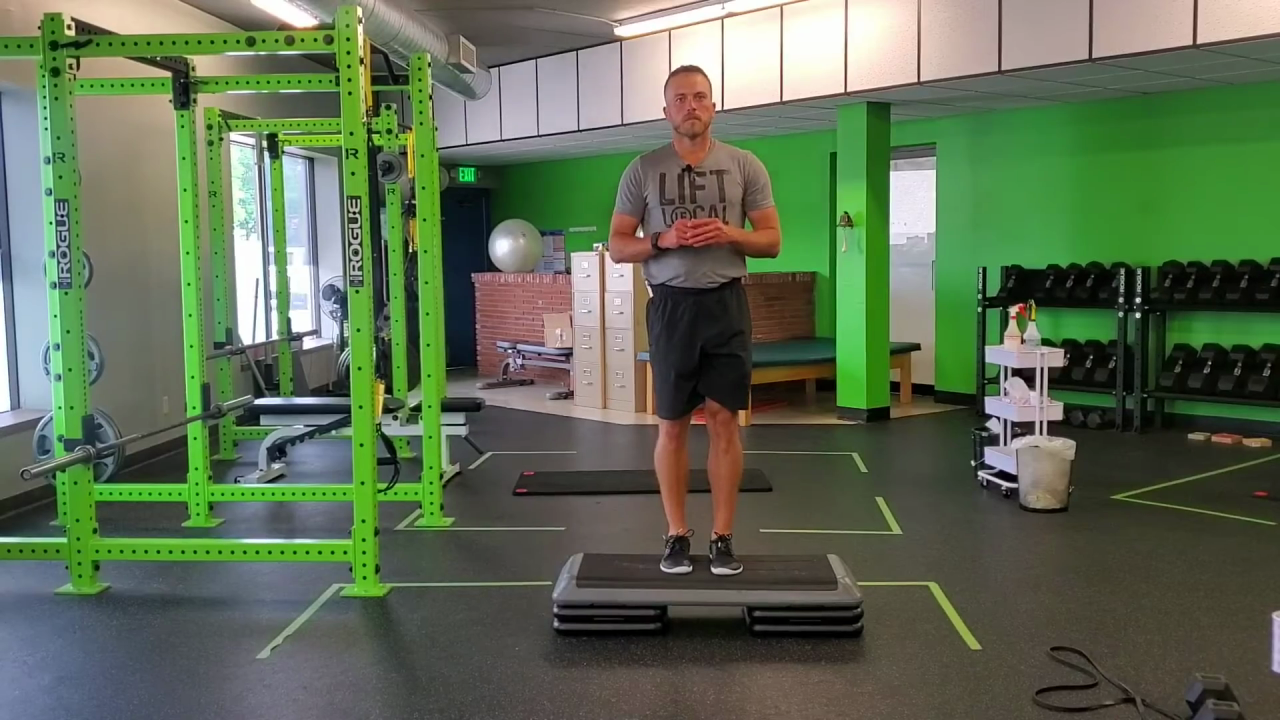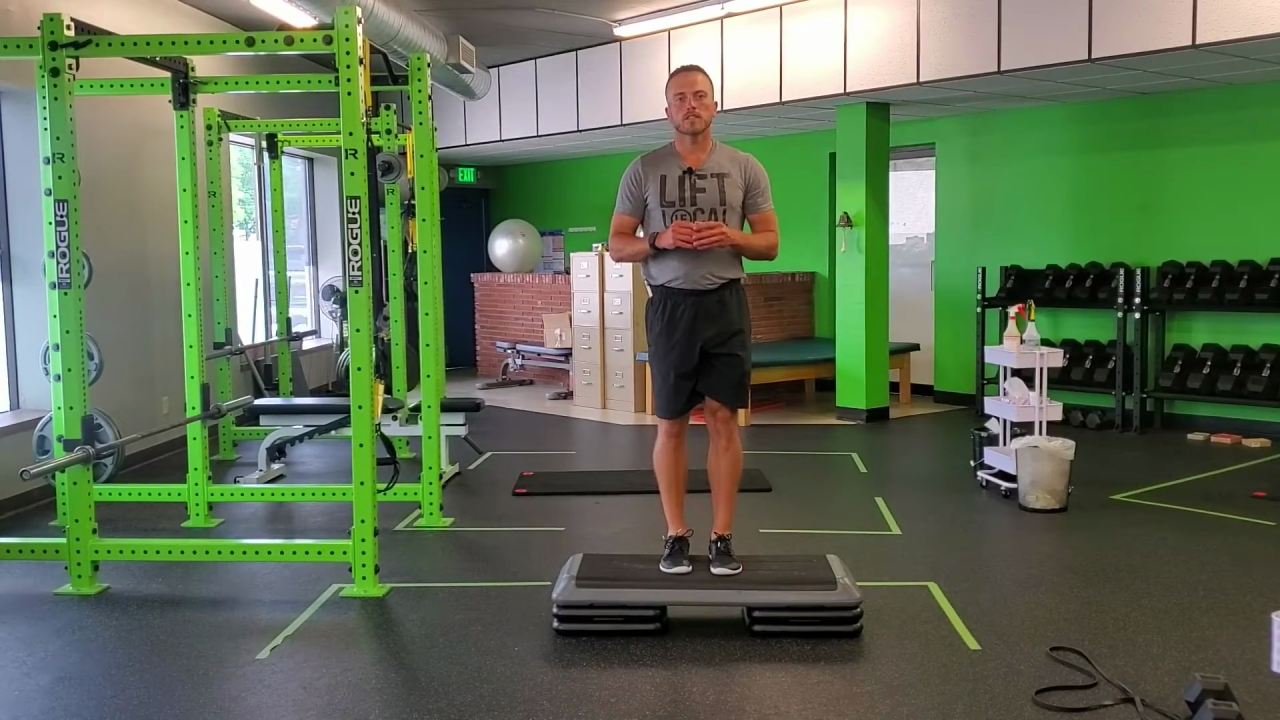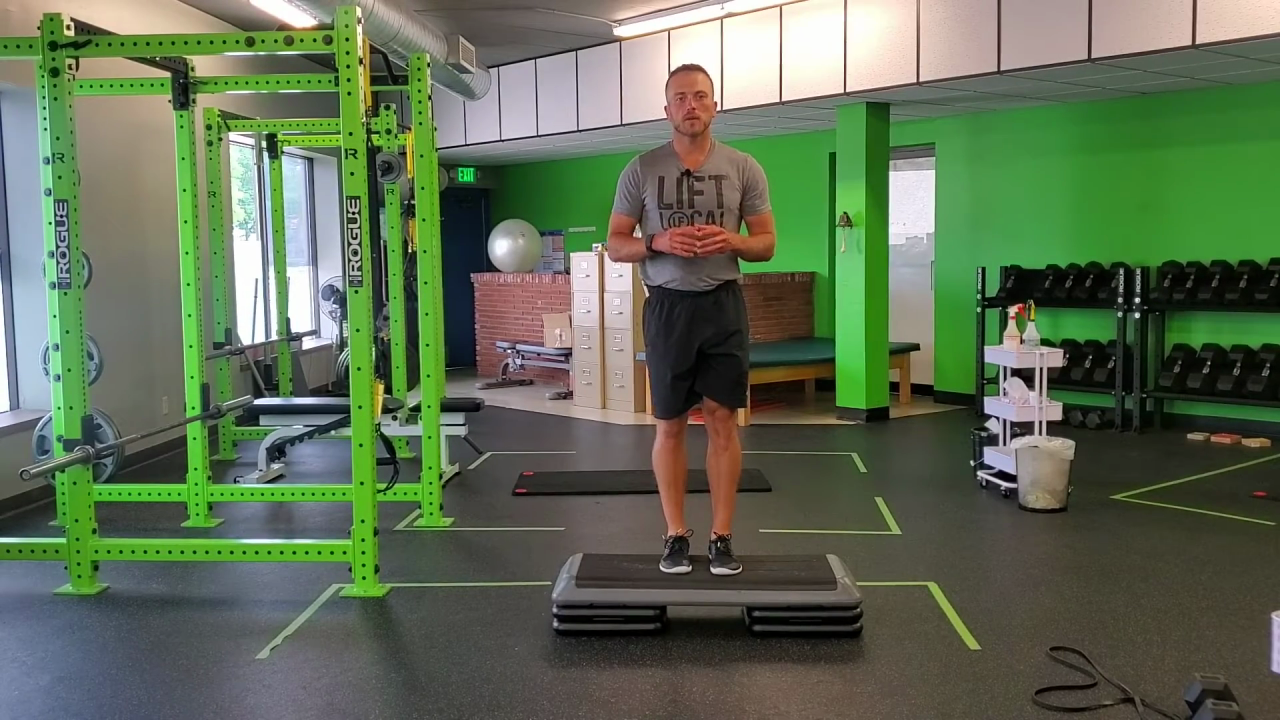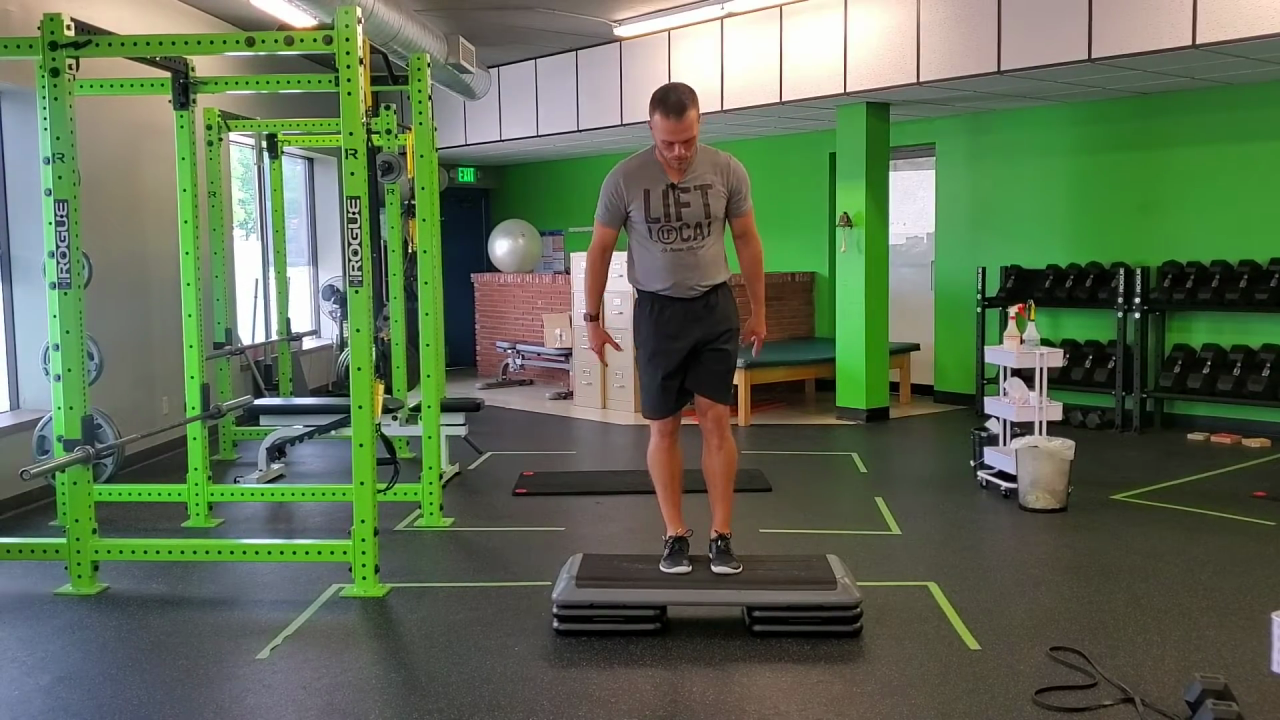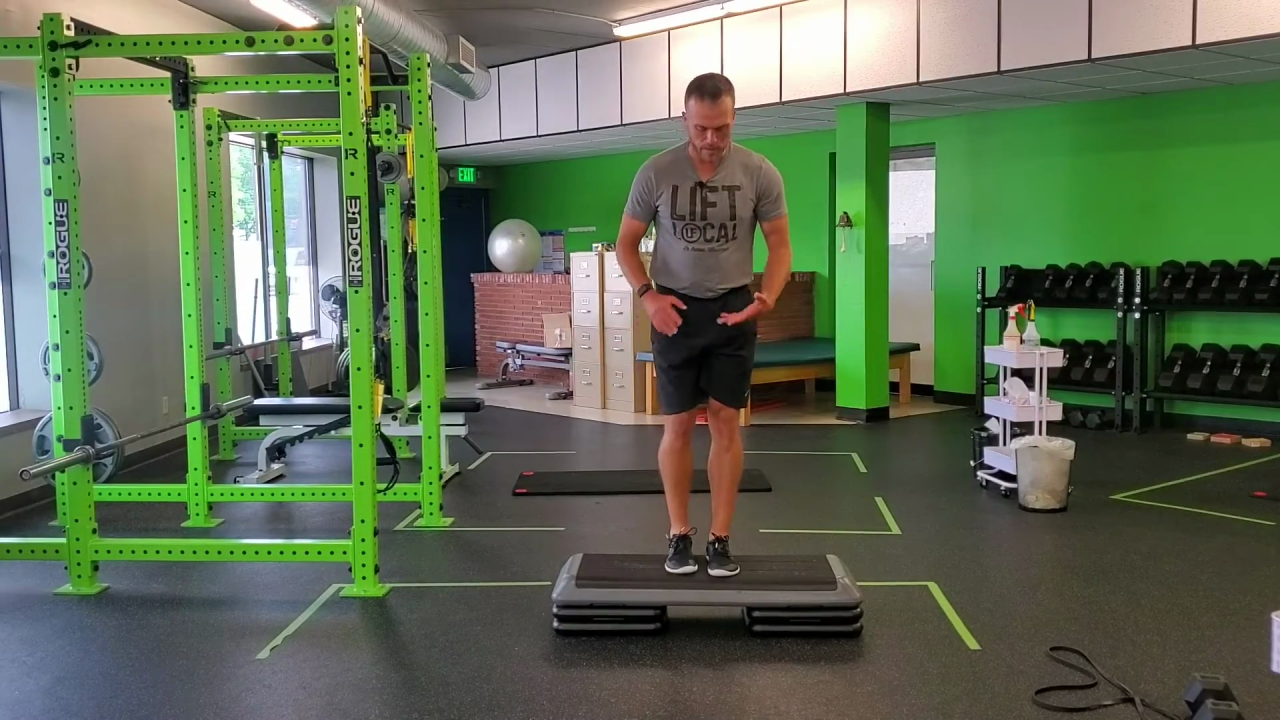
dt=1s
person 1, frame 1
left shoulder: (744, 165)
right shoulder: (643, 170)
left elbow: (772, 241)
right elbow: (617, 246)
left wrist: (730, 233)
right wrist: (662, 239)
left hip: (725, 303)
right hip: (672, 305)
left knee: (724, 420)
right knee: (672, 423)
left ankle: (722, 537)
right ankle: (677, 535)
person 1, frame 2
left shoulder: (745, 167)
right shoulder: (644, 170)
left elbow: (770, 243)
right elbow: (617, 245)
left wrist: (731, 236)
right wrist: (659, 239)
left hip: (725, 303)
right hip: (671, 305)
left knee: (723, 419)
right knee: (671, 423)
left ankle: (722, 537)
right ankle: (676, 535)
person 1, frame 3
left shoulder: (743, 168)
right shoulder: (641, 170)
left elbow: (766, 243)
right elbow: (615, 244)
left wrist: (735, 239)
right wrist: (656, 242)
left hip: (722, 304)
right hip: (668, 307)
left knee: (722, 420)
right knee: (670, 424)
left ankle: (721, 537)
right ankle: (676, 535)
person 1, frame 4
left shoulder: (727, 170)
right shoulder: (624, 179)
left elbow: (747, 242)
right elbow: (599, 250)
left wrist: (759, 311)
right wrist: (593, 320)
left hip: (715, 307)
right hip: (657, 311)
left knee: (716, 419)
right knee: (664, 426)
left ankle: (721, 537)
right ankle: (675, 535)
person 1, frame 5
left shoulder: (760, 173)
right shoulder: (656, 173)
left elbow: (780, 245)
right elbow: (626, 243)
left wrist: (769, 296)
right wrist: (647, 293)
left hip: (735, 312)
right hip: (677, 313)
left knee: (725, 421)
right knee: (679, 424)
left ankle: (720, 539)
right ankle: (679, 535)
